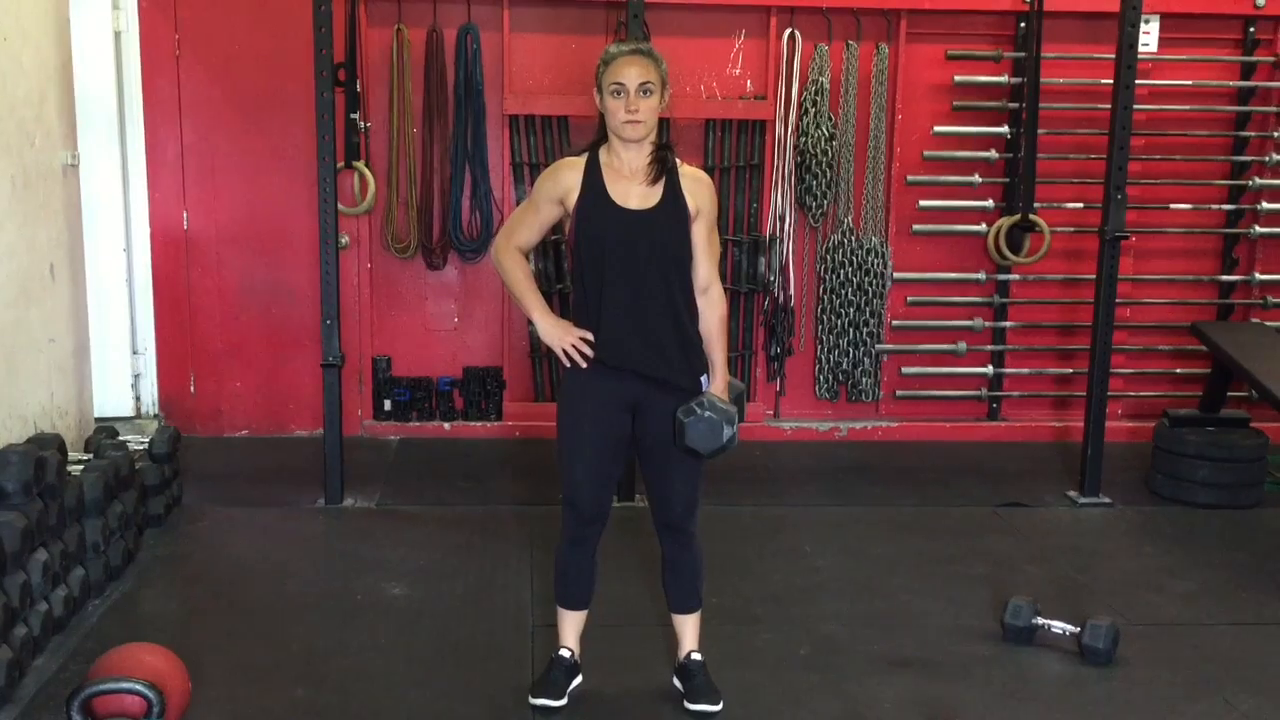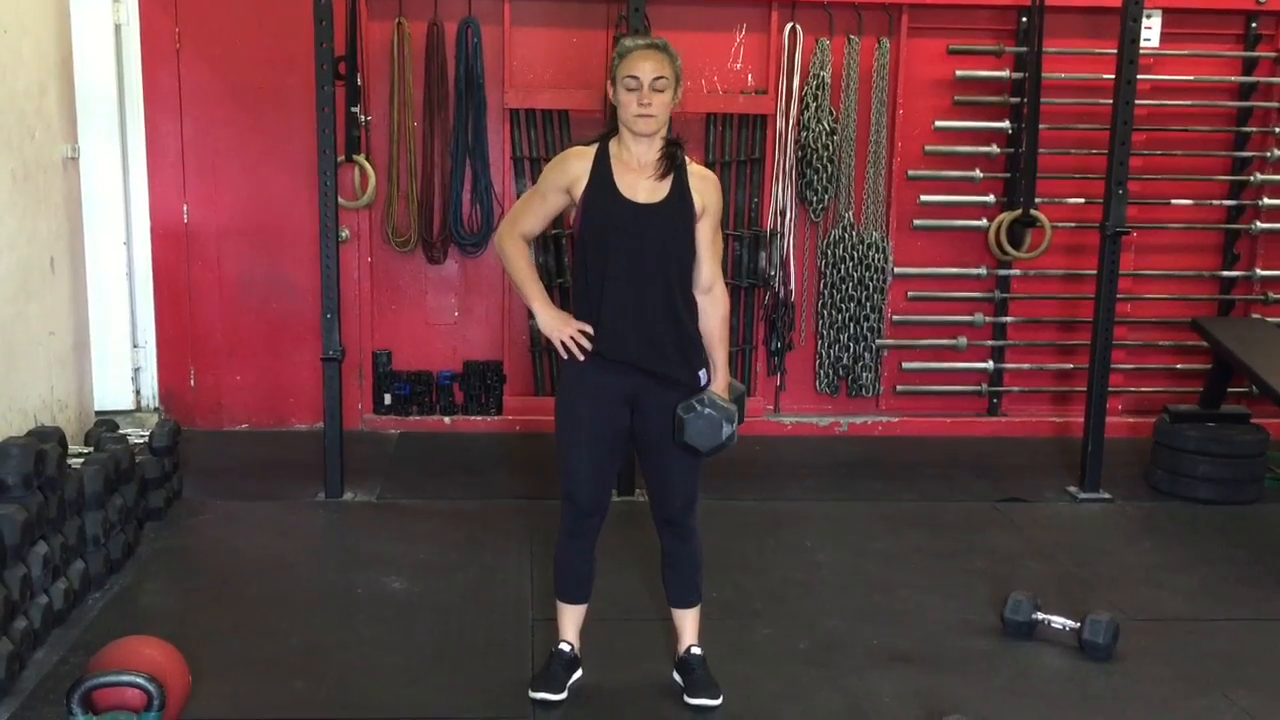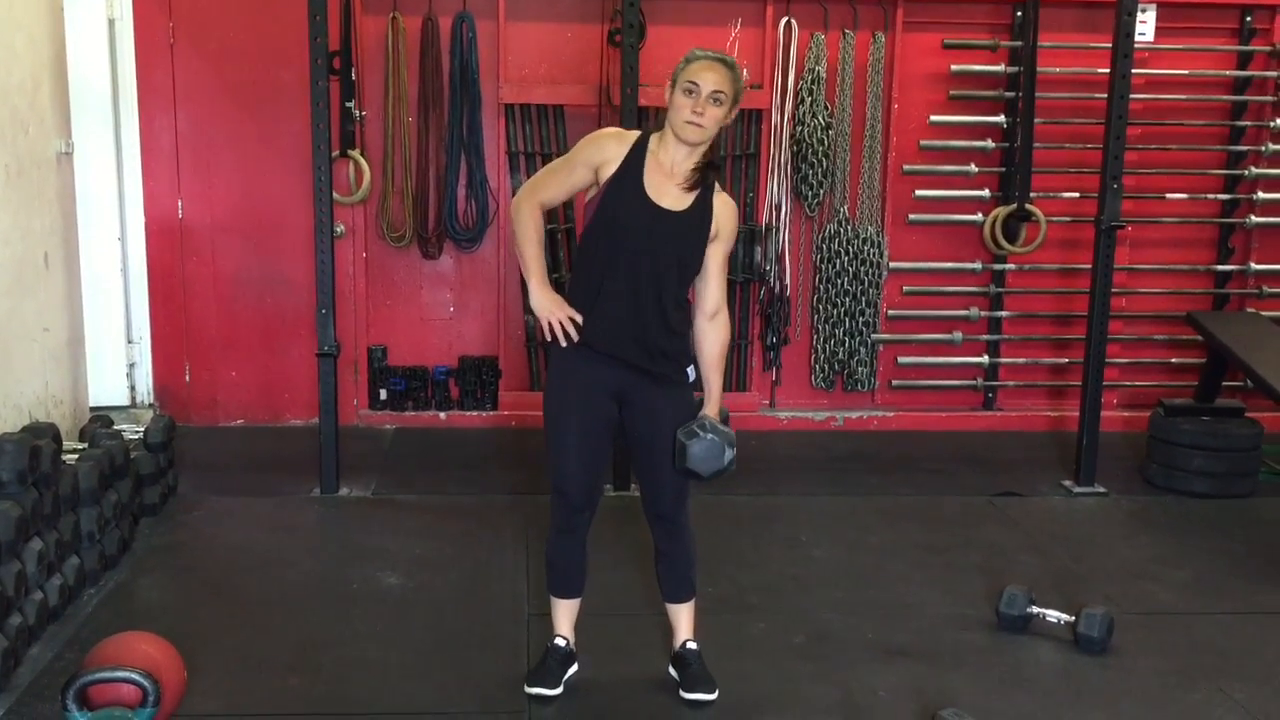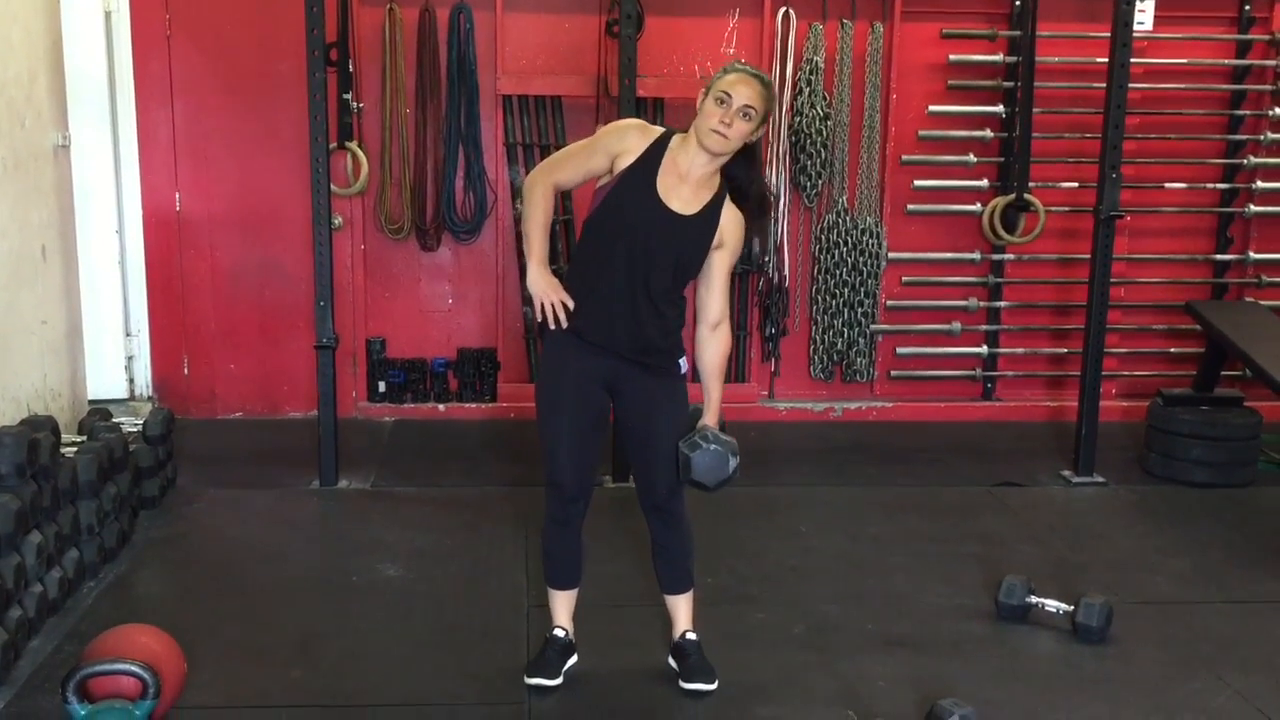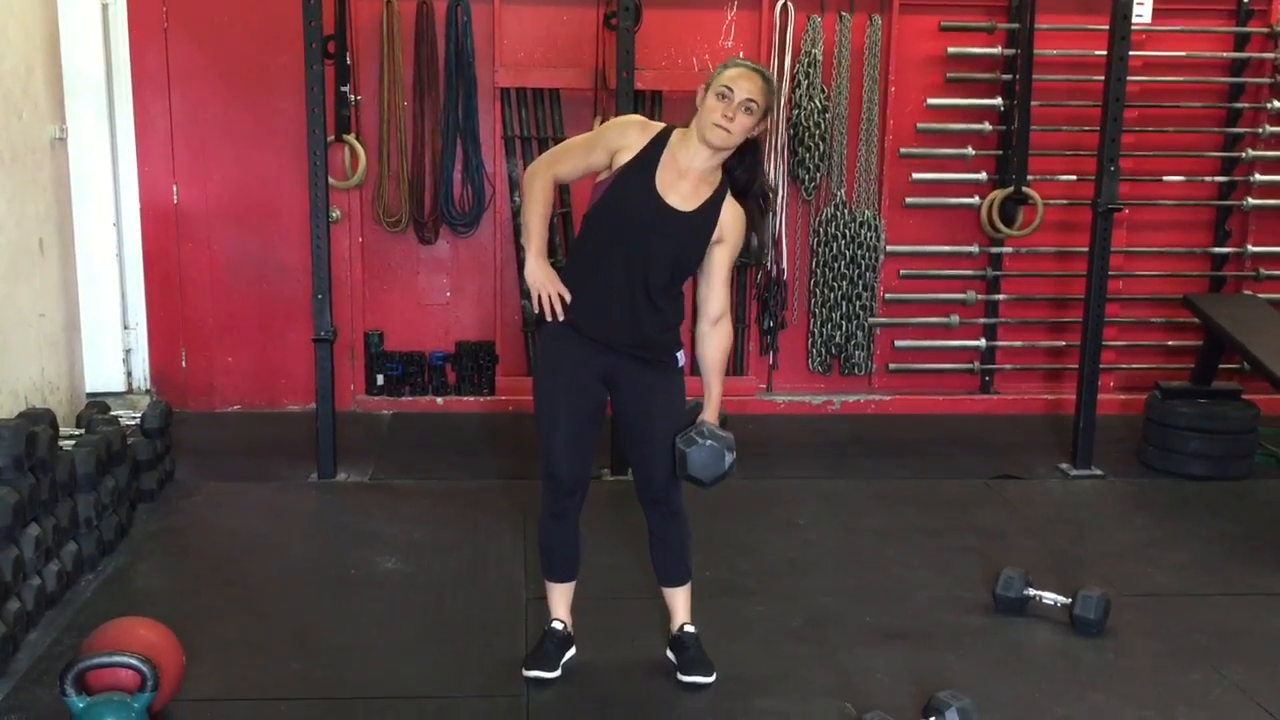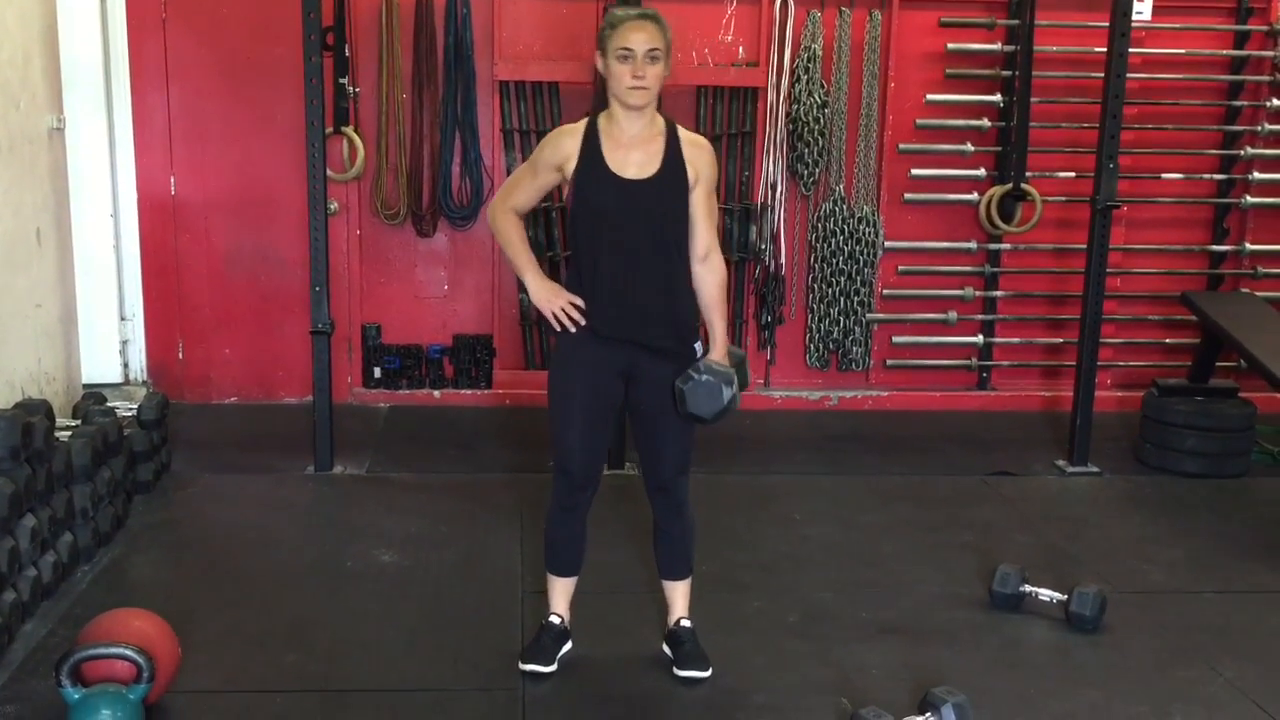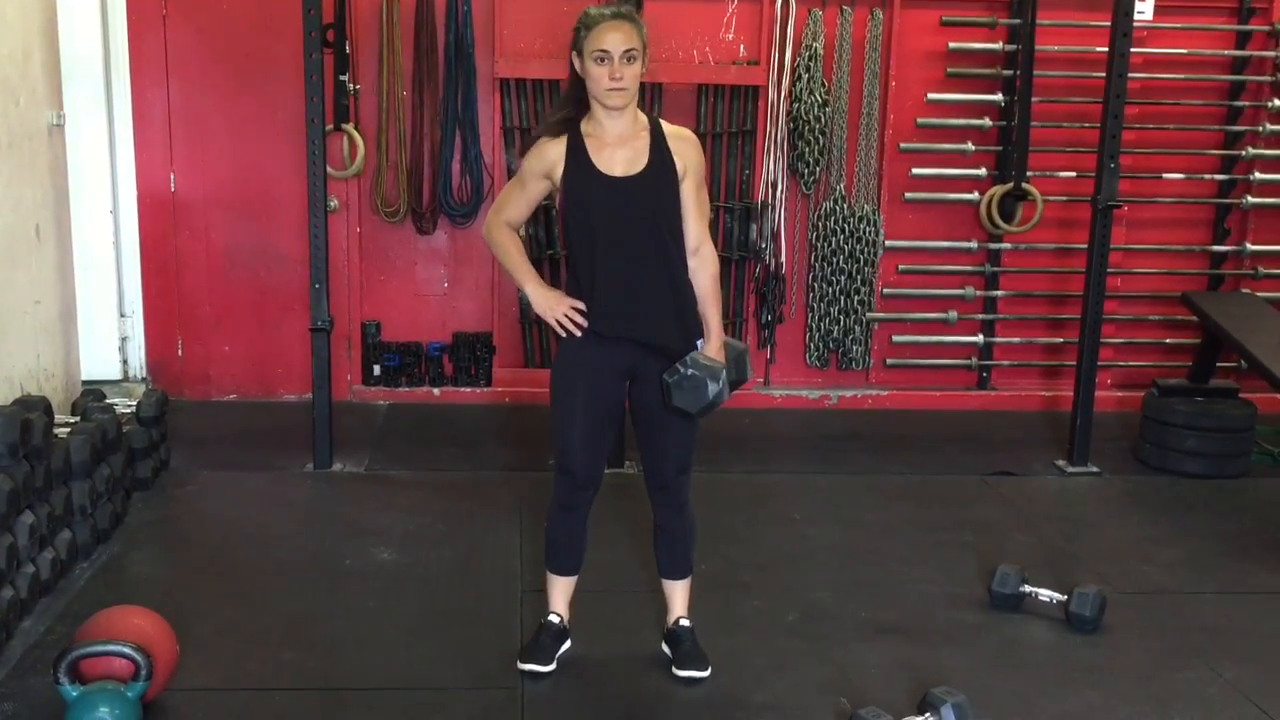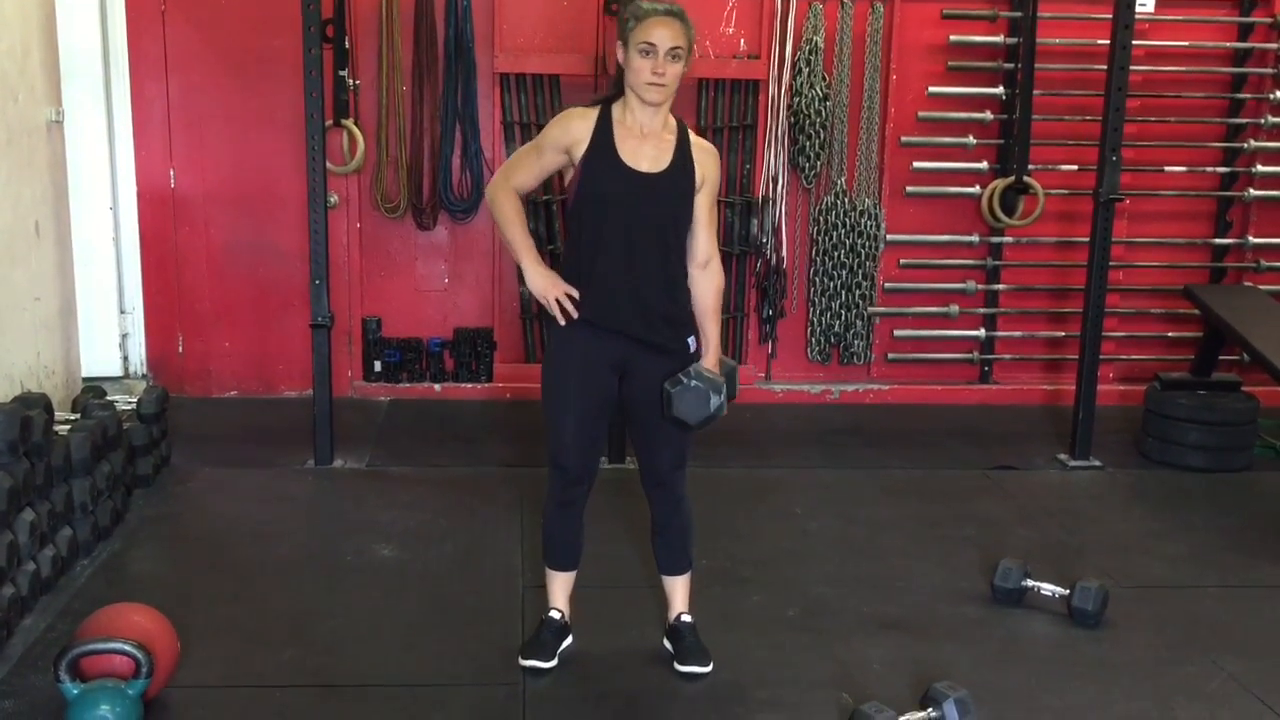
dt=0.5s
person 1, frame 1
left shoulder: (694, 187)
right shoulder: (570, 177)
left elbow: (708, 290)
right elbow: (508, 247)
left wrist: (720, 378)
right wrist: (544, 320)
left hip: (674, 380)
right hip: (595, 377)
left knee: (677, 521)
right knee: (582, 518)
left ankle: (690, 659)
right ankle: (566, 656)
person 1, frame 2
left shoulder: (701, 184)
right shoulder: (578, 167)
left elbow: (710, 287)
right elbow: (512, 234)
left wrist: (721, 376)
right wrist: (544, 312)
left hip: (673, 375)
right hip: (593, 370)
left knee: (676, 514)
right knee: (581, 510)
left ankle: (689, 653)
right ankle: (566, 650)
person 1, frame 3
left shoulder: (720, 209)
right shoulder: (612, 149)
left elbow: (711, 311)
right elbow: (529, 201)
left wrist: (714, 402)
right wrist: (540, 290)
left hip: (663, 374)
right hip: (583, 362)
left knee: (668, 509)
right knee: (572, 503)
left ankle: (685, 647)
right ankle: (562, 644)
person 1, frame 4
left shoulder: (728, 219)
right shoulder: (631, 140)
left elbow: (713, 321)
right elbow: (542, 180)
left wrist: (713, 413)
right wrist: (537, 268)
left hip: (653, 366)
right hip: (574, 348)
left knee: (664, 498)
right knee: (566, 492)
left ankle: (685, 637)
right ankle: (561, 633)
person 1, frame 5
left shoulder: (729, 215)
right shoulder: (631, 136)
left elbow: (714, 317)
right elbow: (542, 173)
left wrist: (712, 408)
right wrist: (536, 261)
left hip: (651, 359)
right hip: (572, 341)
left knee: (661, 492)
right knee: (563, 485)
left ankle: (682, 630)
right ankle: (558, 626)
person 1, frame 6
left shoulder: (695, 153)
right shoulder: (570, 144)
left elbow: (705, 257)
right elbow: (505, 208)
left wrist: (718, 345)
right wrist: (535, 282)
left hip: (669, 346)
right hip: (588, 341)
left knee: (669, 484)
right knee: (573, 480)
left ankle: (679, 625)
right ankle: (557, 622)
person 1, frame 7
left shoulder: (680, 146)
right shoulder: (555, 152)
left elbow: (699, 250)
right elbow: (499, 224)
left wrist: (715, 337)
right wrist: (537, 292)
left hip: (671, 344)
right hip: (591, 343)
left knee: (670, 484)
right knee: (575, 482)
left ankle: (679, 624)
right ankle: (555, 621)
person 1, frame 8
left shoulder: (700, 156)
right shoulder: (579, 128)
left elbow: (704, 262)
right elbow: (503, 189)
left wrist: (712, 350)
right wrist: (534, 270)
left hip: (663, 343)
right hip: (583, 335)
left knee: (666, 480)
right knee: (569, 476)
left ankle: (679, 620)
right ankle: (556, 617)
